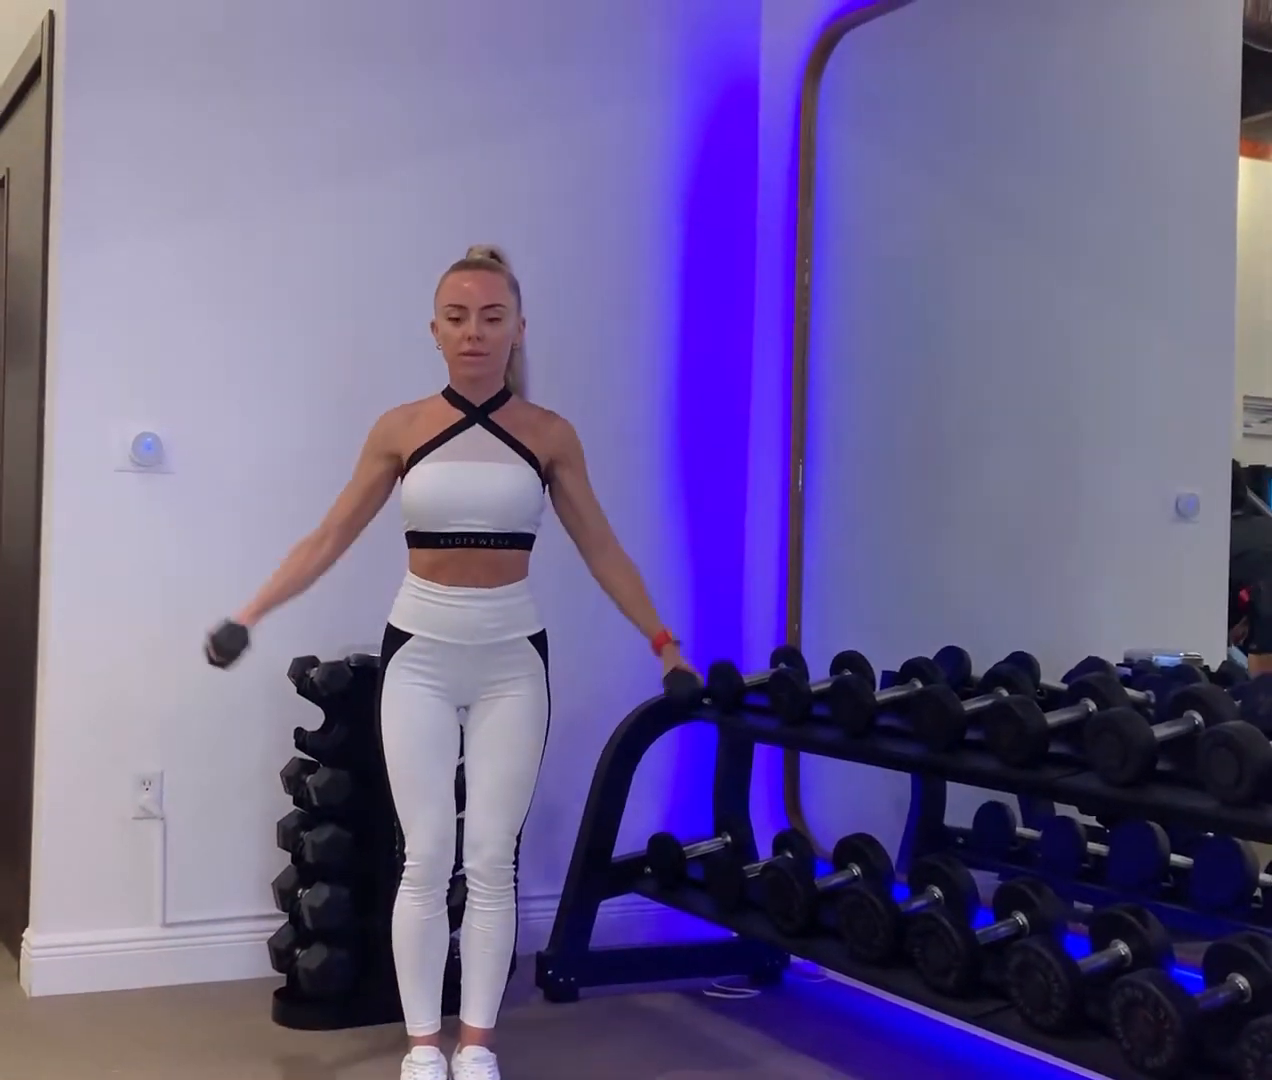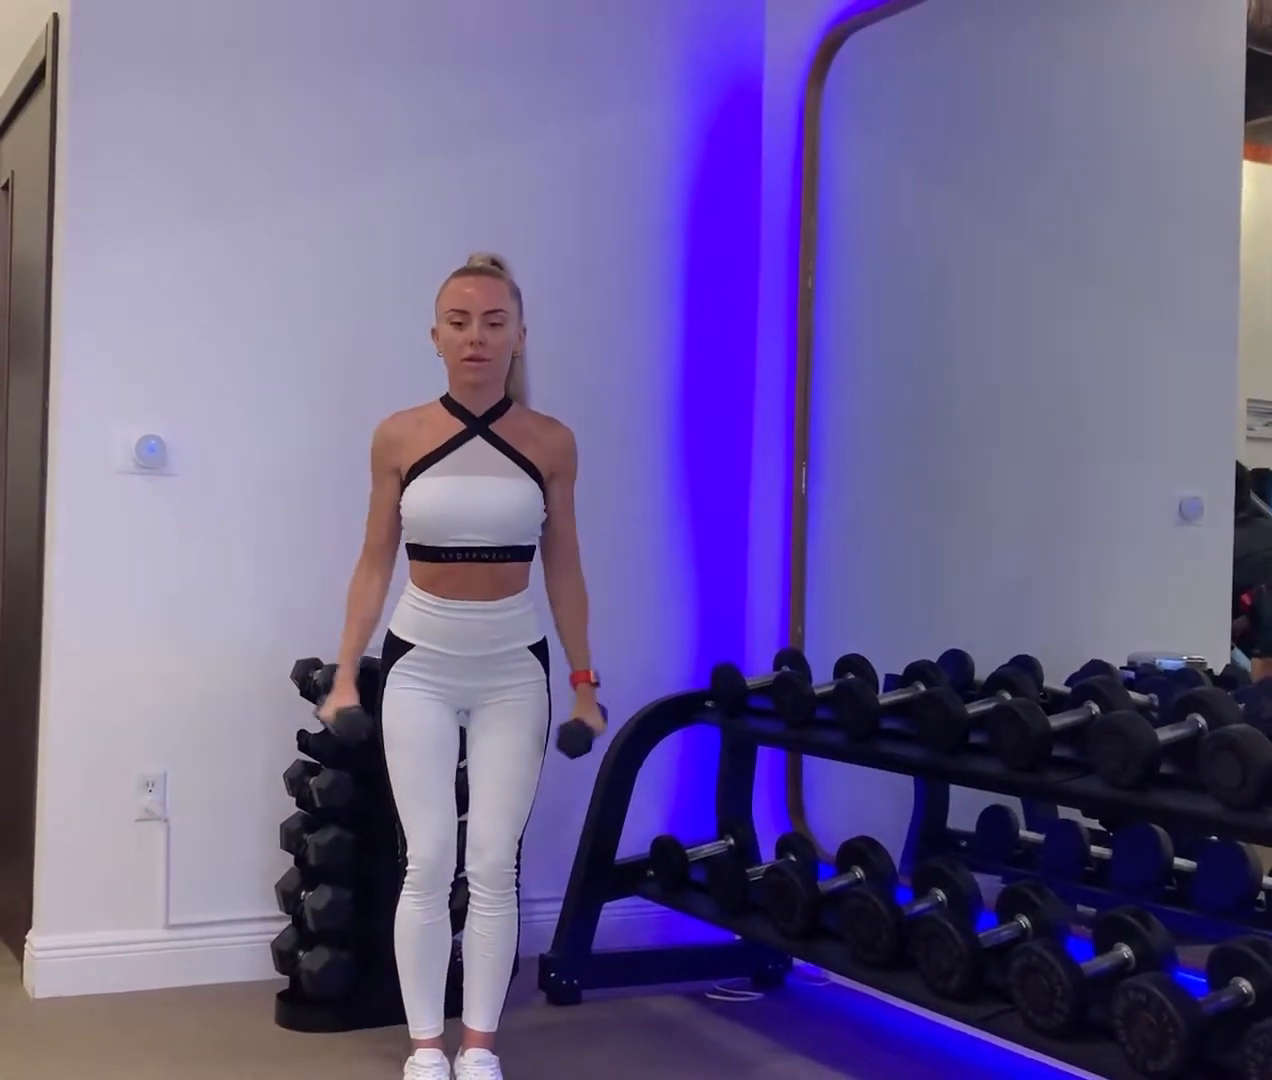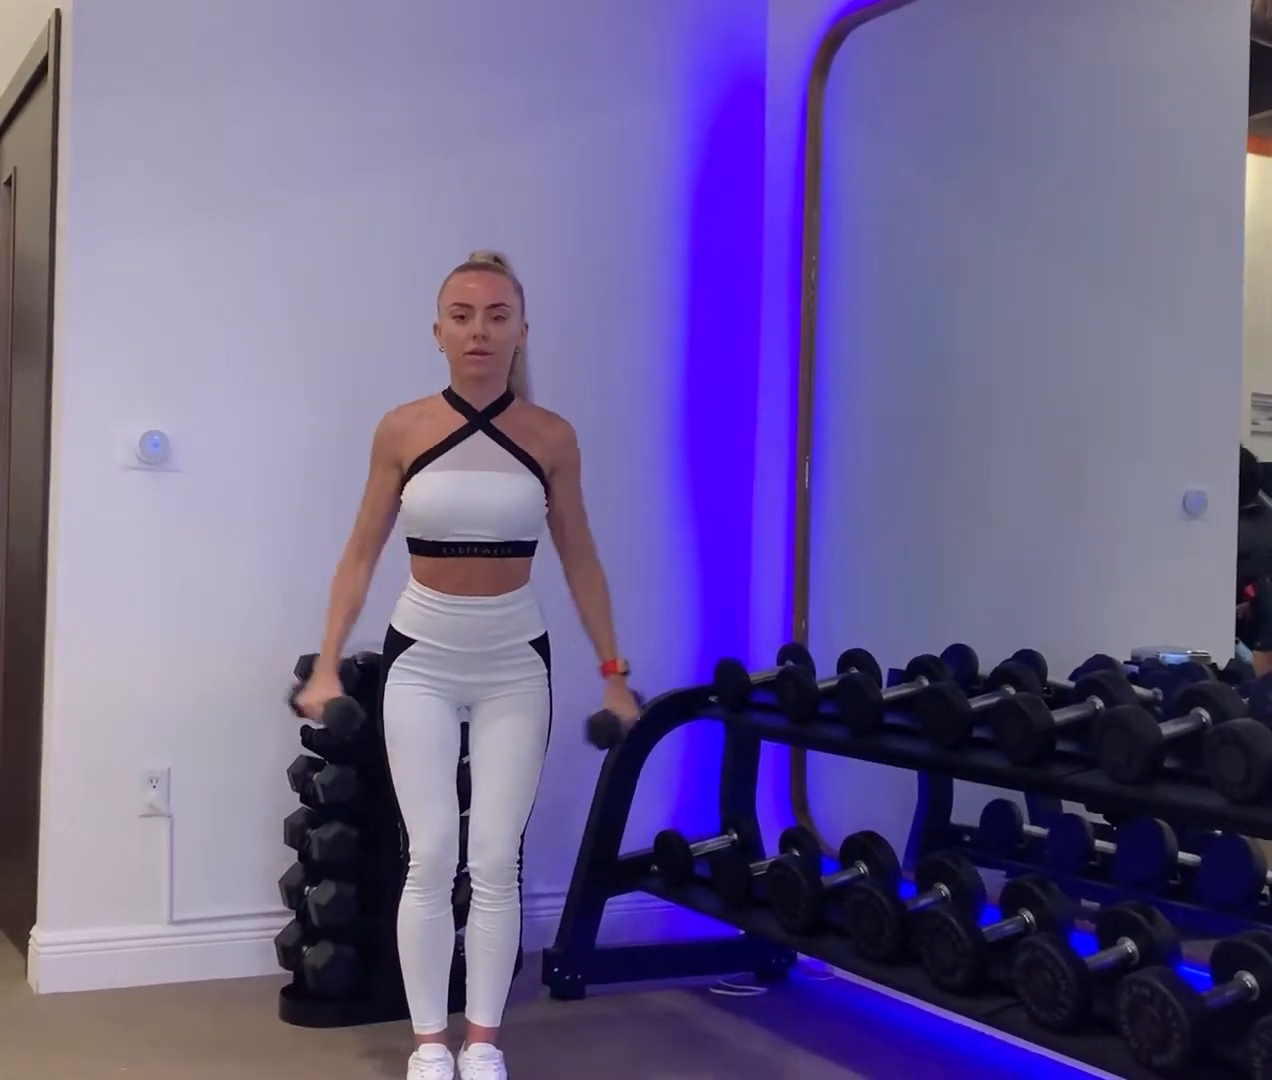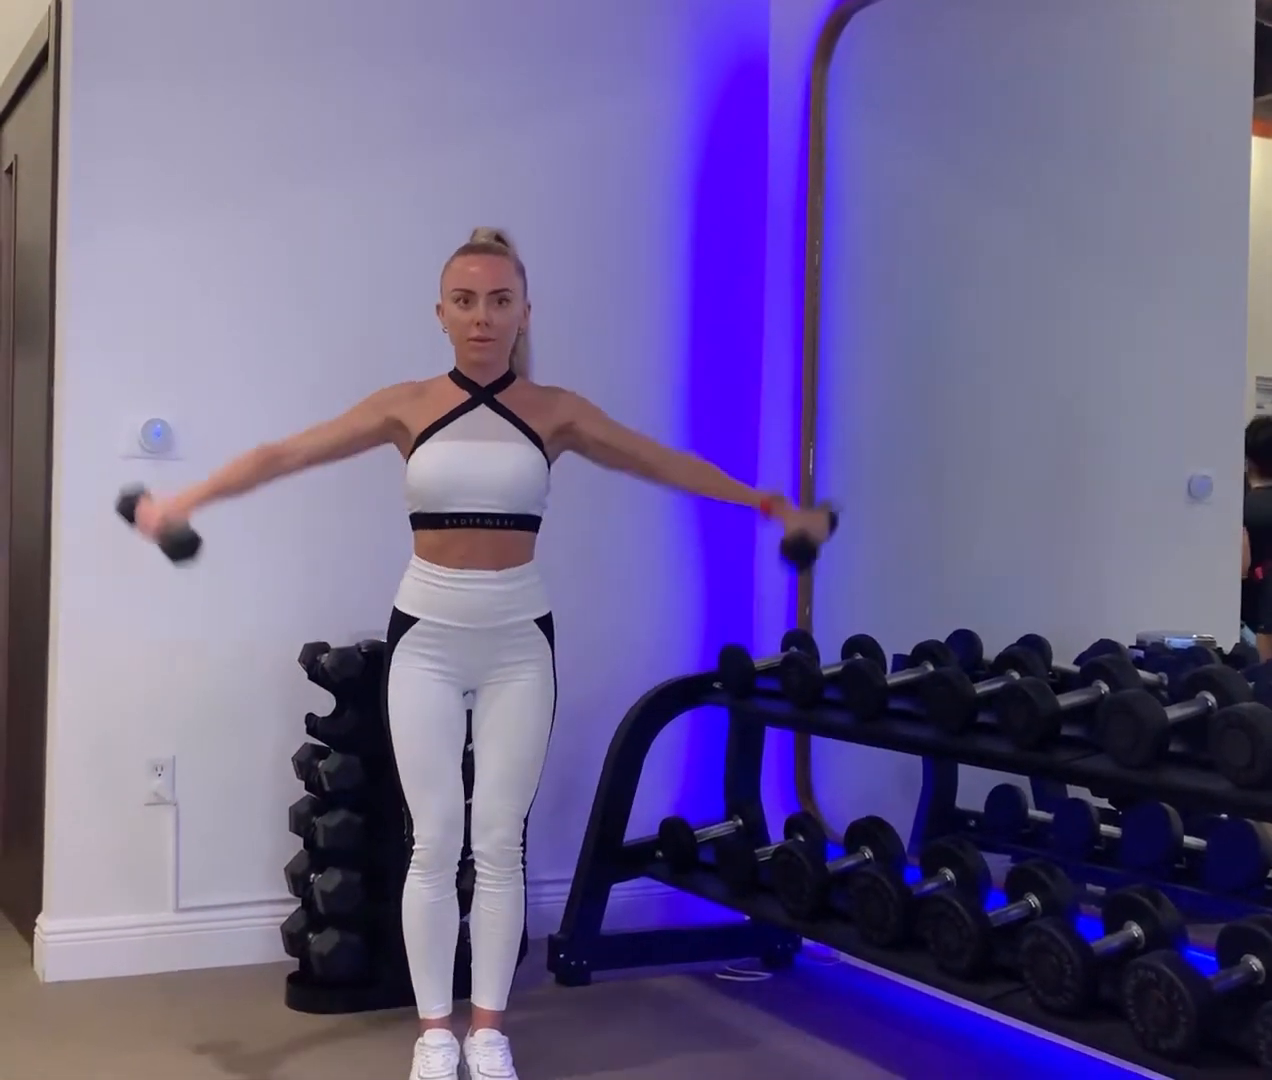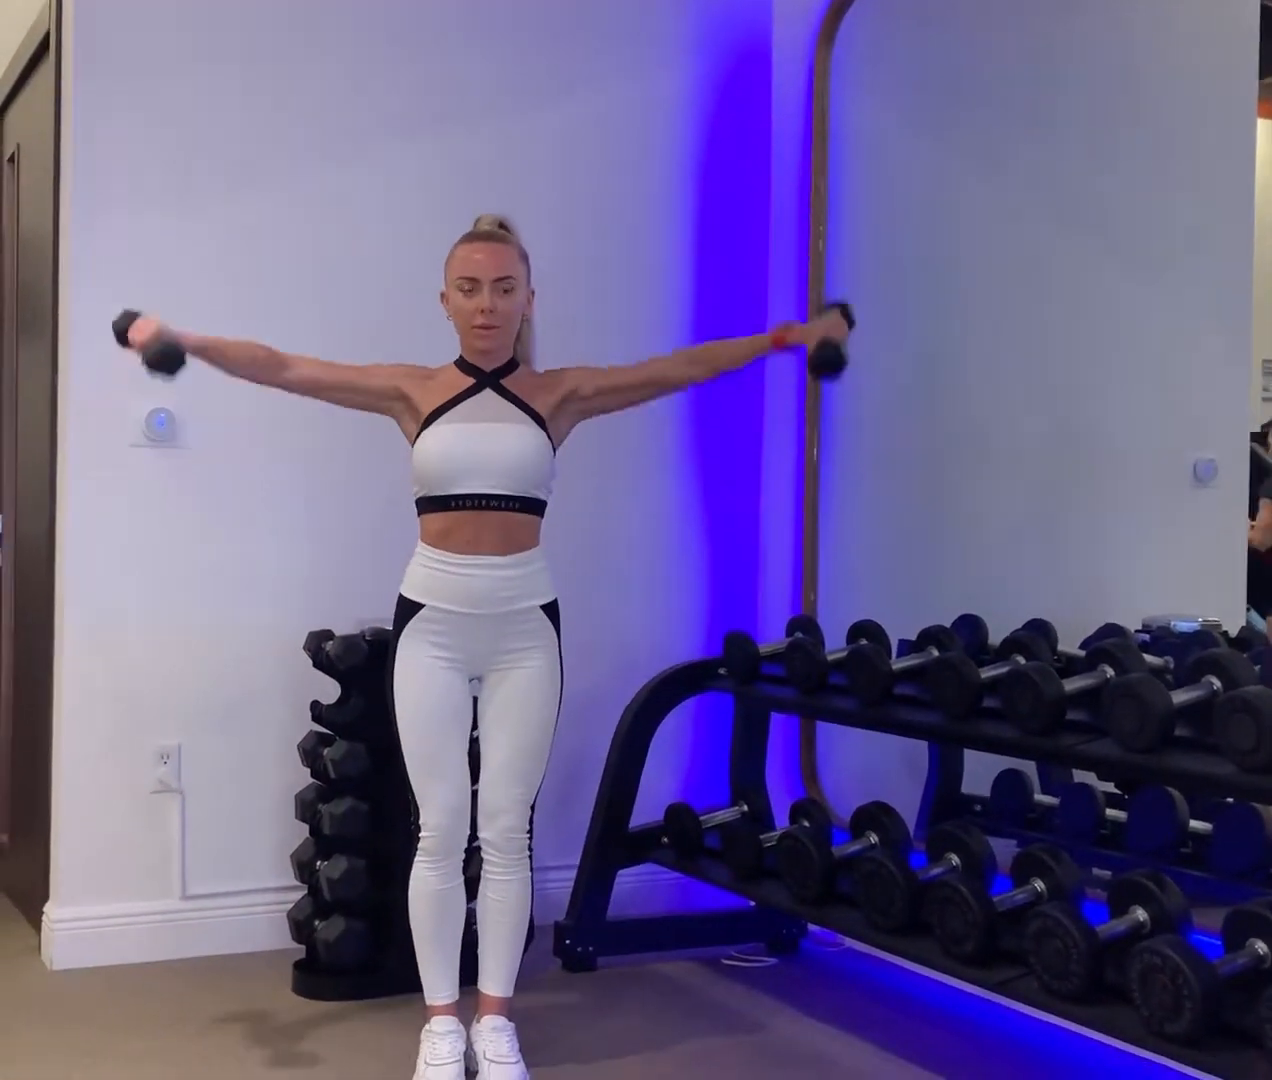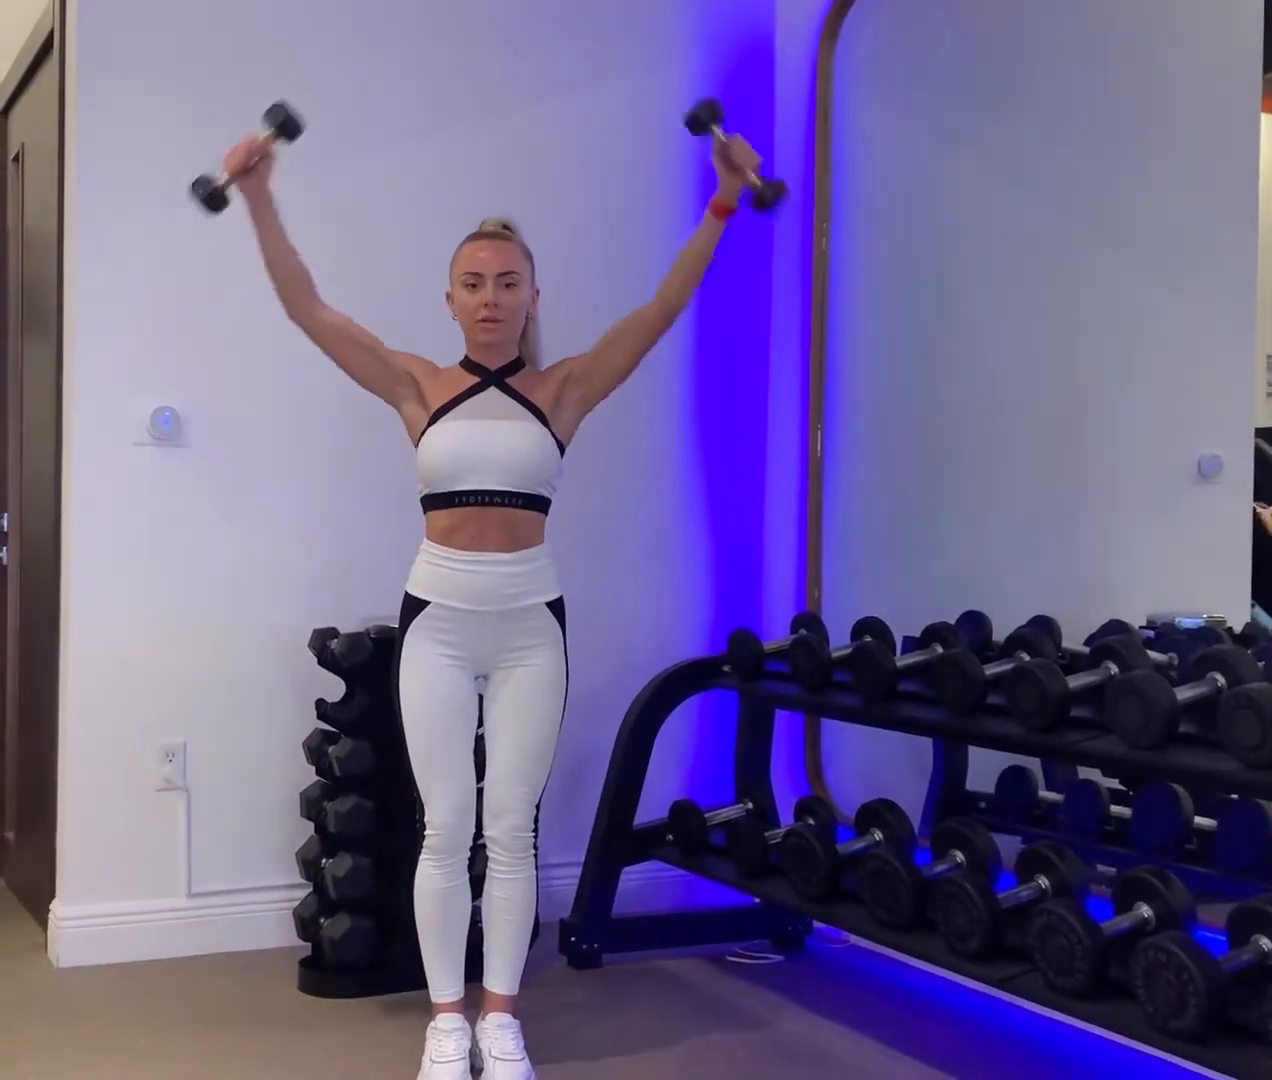
dt=0.3s
person 1, frame 1
left shoulder: (550, 434)
right shoulder: (399, 428)
left elbow: (601, 549)
right elbow: (333, 536)
left wrist: (663, 641)
right wrist: (253, 613)
left hip: (511, 659)
right hip: (420, 654)
left knee: (492, 860)
right knee: (426, 858)
person 1, frame 2
left shoulder: (552, 442)
right shoulder: (399, 436)
left elbow: (563, 570)
right elbow: (373, 565)
left wrist: (584, 681)
right wrist: (343, 675)
left hip: (513, 669)
right hip: (420, 664)
left knee: (494, 866)
right knee: (428, 863)
person 1, frame 3
left shoulder: (551, 436)
right shoulder: (402, 428)
left elbow: (581, 563)
right elbow: (360, 552)
left wrist: (612, 672)
right wrist: (326, 664)
left hip: (513, 664)
right hip: (421, 660)
left knee: (496, 861)
right knee: (430, 858)
person 1, frame 4
left shoulder: (556, 410)
right shoulder: (406, 404)
left elbow: (664, 464)
right elbow: (290, 453)
left wrist: (774, 505)
right wrist: (186, 501)
left hip: (518, 641)
right hip: (426, 637)
left knee: (500, 844)
right knee: (434, 842)
person 1, frame 5
left shoulder: (559, 392)
right shoulder: (411, 389)
left elbow: (678, 369)
right elbow: (283, 368)
left wrist: (784, 337)
right wrist: (174, 341)
left hip: (524, 628)
right hip: (431, 623)
left knee: (506, 832)
right knee: (441, 831)
person 1, frame 6
left shoulder: (563, 390)
right shoulder: (417, 386)
left elbow: (666, 306)
right elbow: (305, 306)
left wrist: (726, 204)
right wrist: (256, 192)
left hip: (529, 627)
right hip: (437, 622)
left knee: (511, 830)
right knee: (445, 828)
